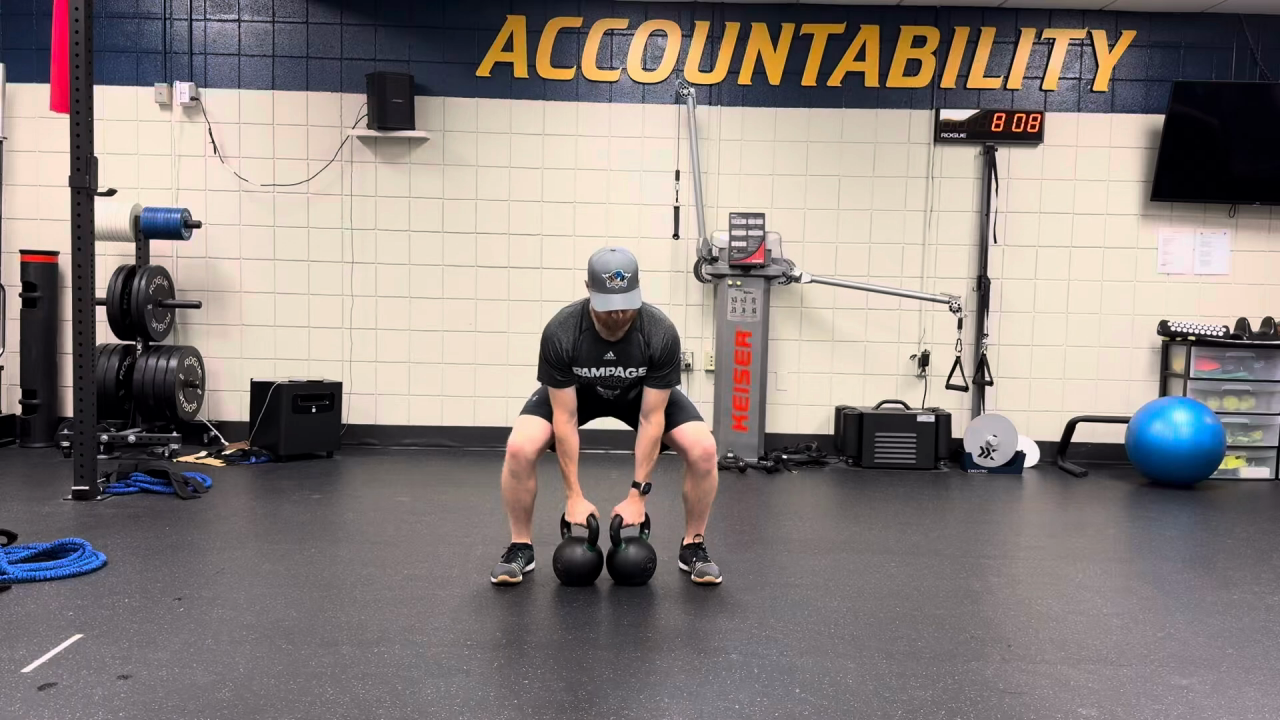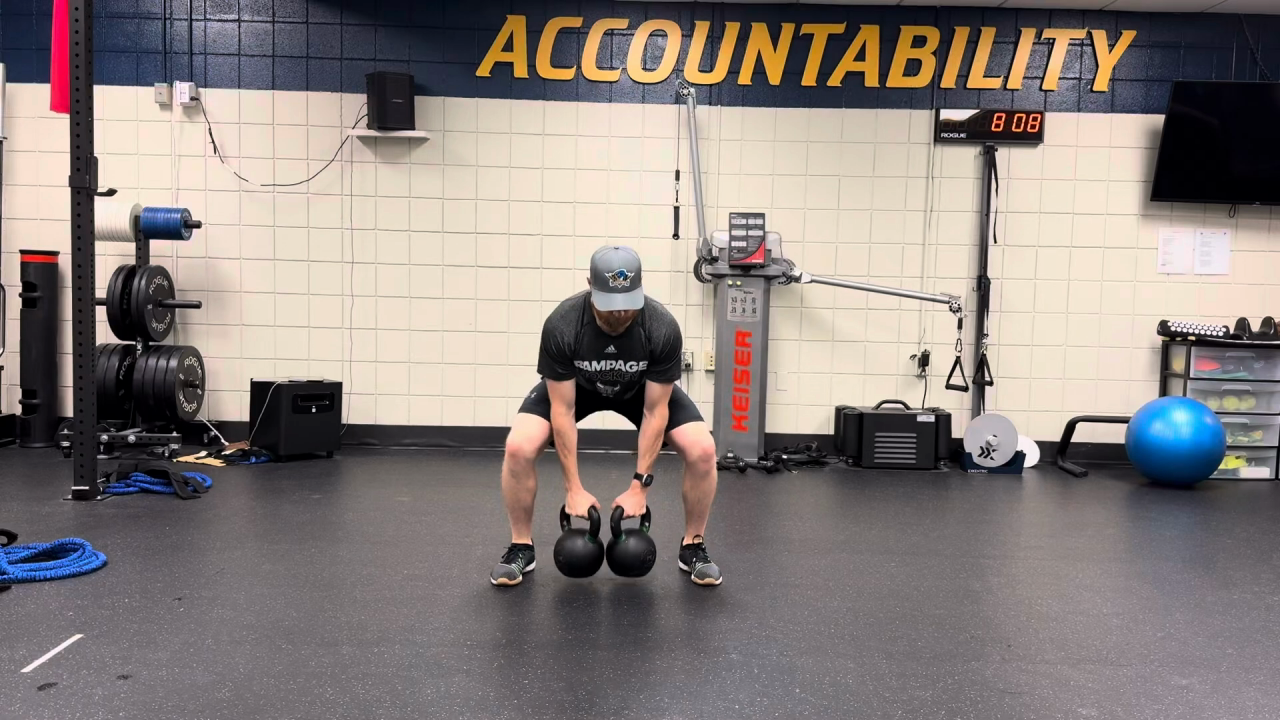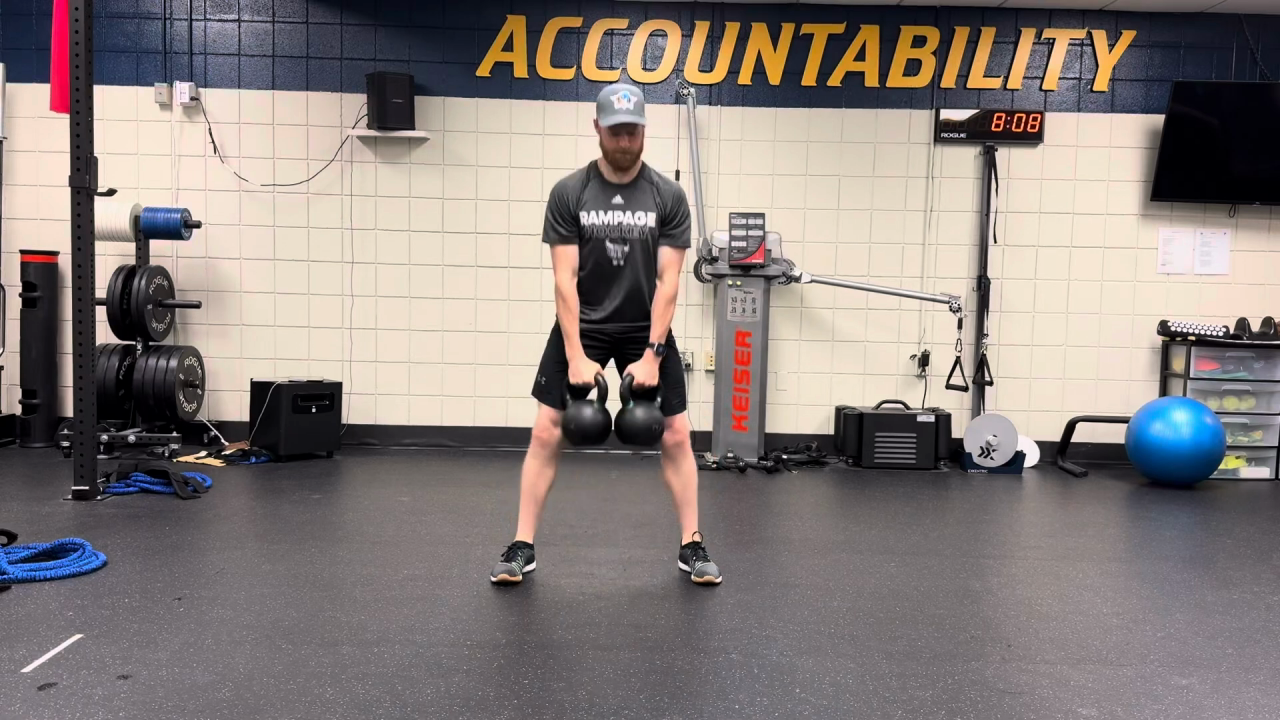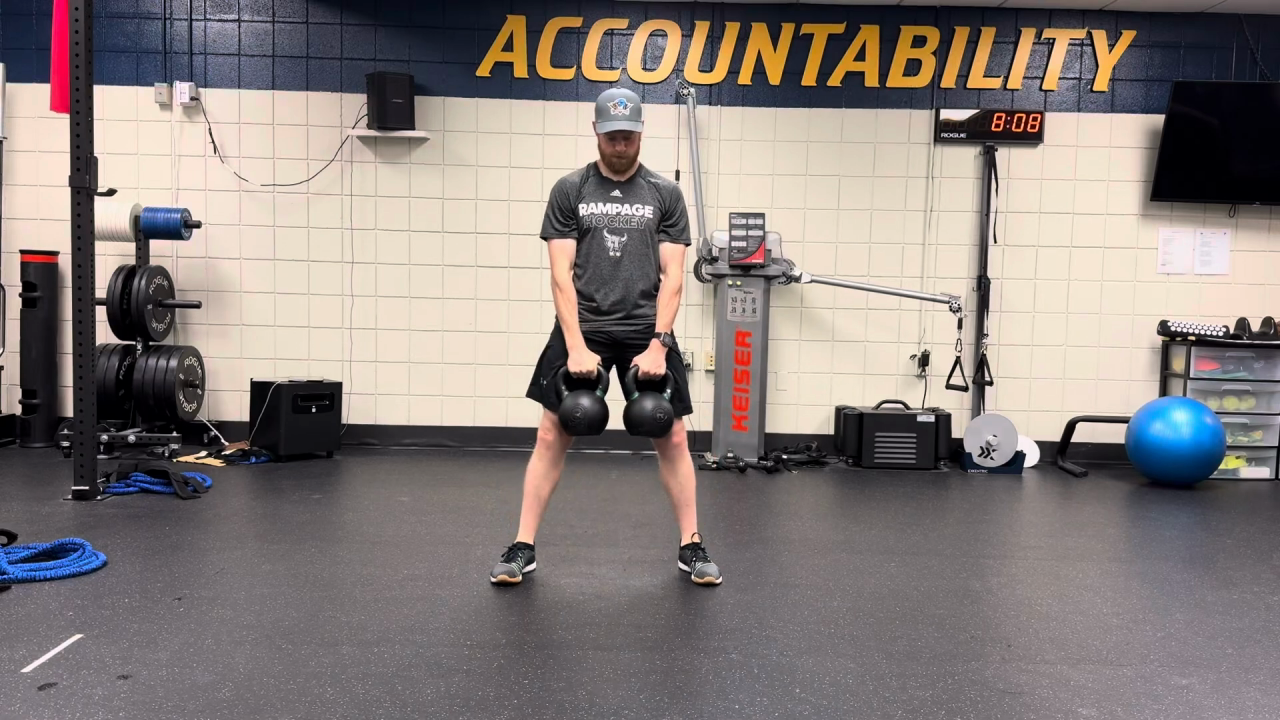
dt=0.5s
person 1, frame 1
left shoulder: (661, 333)
right shoulder: (560, 332)
left elbow: (651, 418)
right elbow: (565, 419)
left wrist: (637, 495)
right wrist: (574, 497)
left hip: (643, 393)
right hip: (574, 393)
left knee: (703, 449)
right knee: (520, 448)
left ankle: (693, 546)
right ankle: (520, 547)
person 1, frame 2
left shoulder: (663, 328)
right shoulder: (562, 325)
left elbow: (655, 411)
right elbow: (563, 411)
left wrist: (639, 487)
right wrist: (574, 490)
left hip: (642, 390)
right hip: (575, 387)
left knee: (702, 449)
right knee: (519, 447)
left ankle: (693, 547)
right ankle: (521, 548)
person 1, frame 3
left shoulder: (668, 195)
right shoulder: (568, 192)
left elbow: (669, 280)
right elbow: (565, 277)
left wrist: (652, 354)
right wrist: (575, 356)
left hip: (645, 327)
right hip: (582, 324)
left knee: (676, 438)
right knee: (546, 435)
left ankle: (691, 544)
right ankle: (522, 545)
person 1, frame 4
left shoulder: (665, 194)
right shoulder: (569, 190)
left elbow: (672, 276)
right elbow: (562, 273)
left wrist: (659, 342)
right wrist: (576, 344)
left hip: (646, 333)
right hip: (583, 331)
left knee: (672, 439)
right knee: (551, 438)
left ankle: (691, 545)
right ankle: (522, 546)
